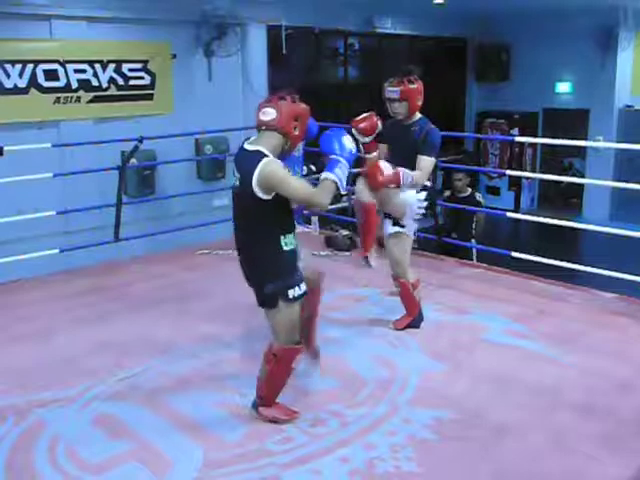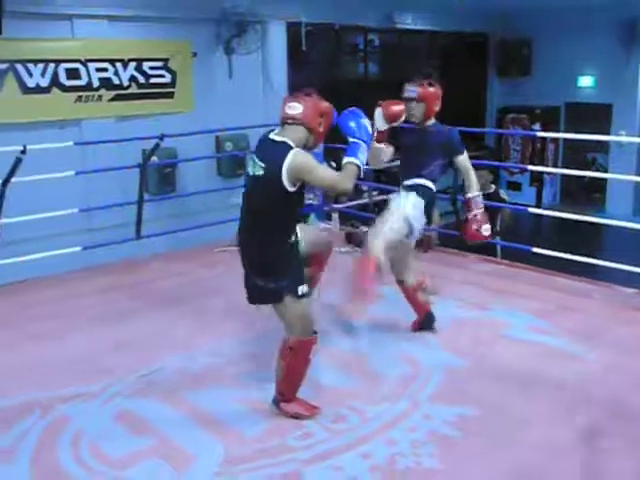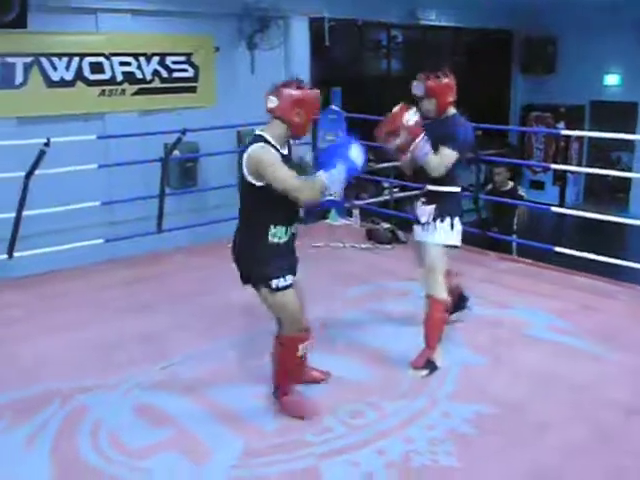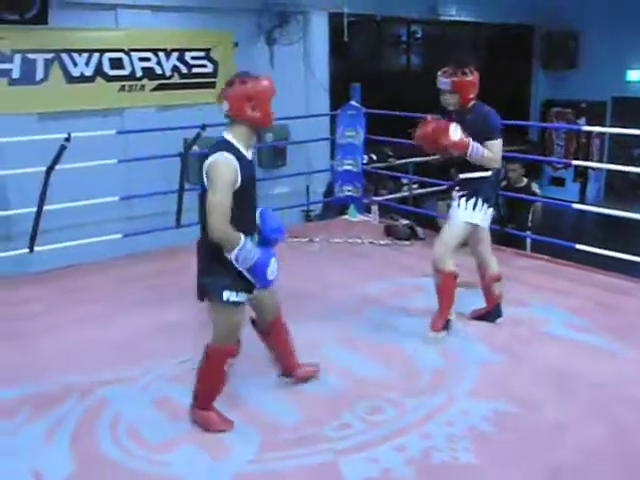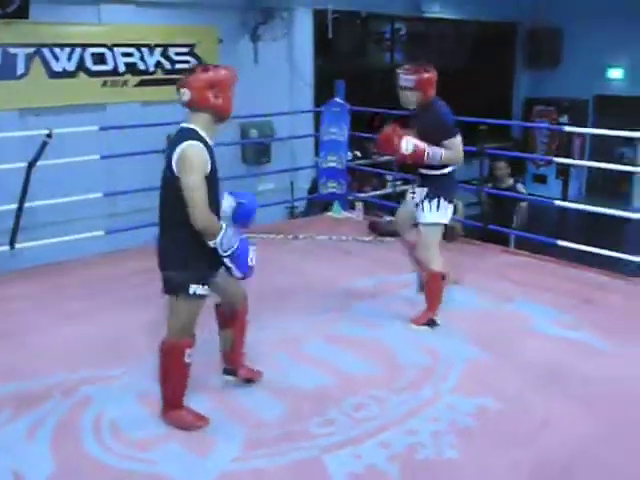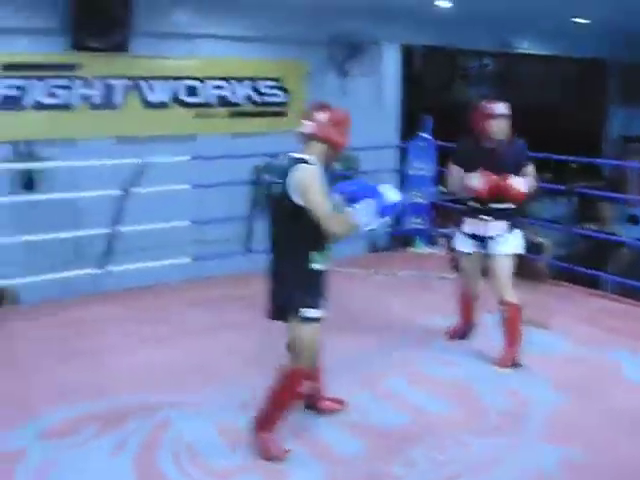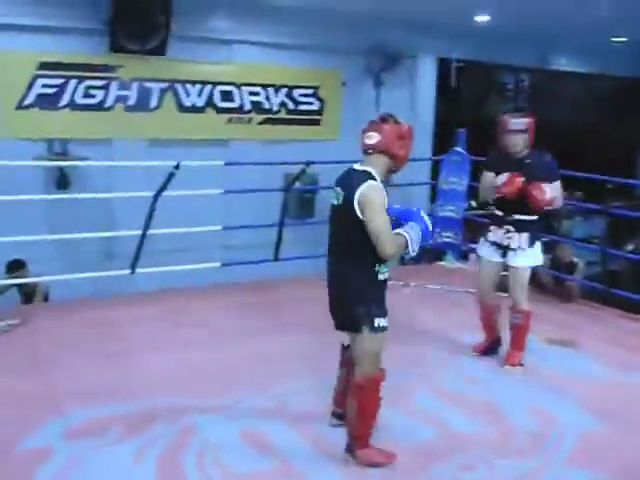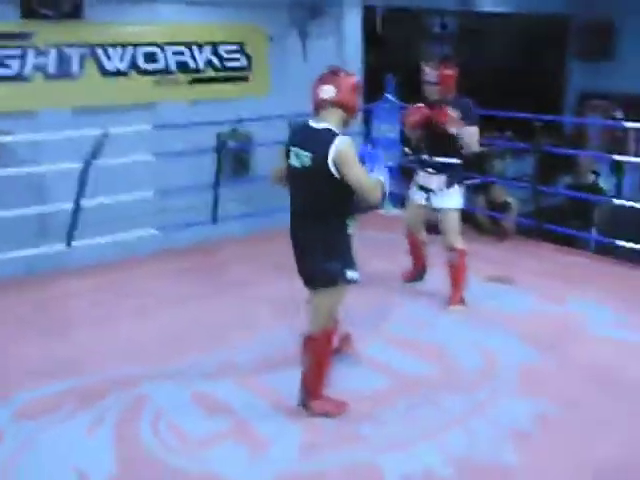
dt=0.4s
person 1, frame 1
left shoulder: (249, 149)
right shoulder: (267, 168)
right elbow: (319, 199)
right wrist: (339, 161)
left hip: (264, 250)
right hip: (270, 260)
left knee: (312, 283)
right knee: (287, 337)
left ankle: (305, 343)
right ankle: (264, 402)
person 1, frame 2
left shoulder: (269, 143)
right shoulder: (296, 159)
right elbow: (341, 183)
right wrist: (358, 144)
left hip: (269, 239)
right hip: (272, 255)
left knee: (322, 241)
right knee: (300, 332)
right ankle: (285, 398)
person 1, frame 3
left shoulder: (277, 146)
right shoulder: (260, 153)
left elbow: (298, 186)
right elbow: (304, 194)
left wrist: (333, 171)
right wrist: (343, 164)
left hip: (278, 245)
right hip: (261, 252)
left knee: (293, 315)
right knee: (294, 323)
left ankle: (297, 368)
right ankle: (284, 391)
person 1, frame 4
left shoulder: (242, 150)
right shoulder: (223, 160)
right elbow: (218, 229)
left wrist: (261, 221)
right wrist: (253, 258)
left hip: (243, 256)
right hip: (222, 264)
left knee: (269, 313)
right knee: (226, 339)
left ankle: (290, 366)
right ankle: (201, 405)
person 1, frame 5
left shoulder: (193, 140)
right shoulder: (192, 149)
right elbow: (201, 218)
left wrist: (229, 204)
right wrist: (233, 244)
left hip: (201, 247)
right hip: (186, 252)
left knee: (236, 297)
right knee: (182, 331)
left ankle: (234, 364)
right ankle: (172, 406)
person 1, frame 6
left shoulder: (297, 168)
right shoulder: (306, 173)
right elbow: (335, 228)
left wrist: (340, 198)
right wrist: (371, 207)
left hip: (295, 271)
right hip: (298, 276)
left knee: (304, 341)
right knee: (304, 357)
left ankle: (313, 397)
right ankle: (264, 427)
person 1, frame 7
left shoulder: (347, 178)
right shoulder: (371, 189)
right elbow: (387, 248)
left wrist: (388, 219)
right wrist: (414, 230)
left hip: (343, 280)
right hip: (361, 287)
left knee: (356, 349)
right knee: (369, 368)
left ankle: (343, 408)
right ankle: (359, 443)
person 1, frame 8
left shoulder: (297, 135)
right shoulder: (339, 145)
left elbow: (280, 177)
right elbow: (373, 195)
right wrist: (378, 170)
left hip: (302, 235)
right hip: (328, 241)
left knee: (324, 303)
right knee: (322, 320)
left ankle: (328, 345)
right ankle: (311, 395)
person 2, frame 1
left shoulder: (429, 132)
right shoulder: (389, 128)
left elbow: (421, 177)
right elbow: (375, 166)
left wrist: (394, 175)
right wrist: (367, 142)
left hip: (413, 198)
right hip: (394, 200)
left knee: (364, 187)
right knee: (398, 264)
left ankle: (366, 251)
right ankle: (413, 313)
person 2, frame 2
left shoulder: (446, 135)
right shoulder: (402, 133)
left elbow: (468, 172)
right elbow: (377, 162)
left wrist: (476, 210)
right wrist: (381, 130)
left hip: (418, 196)
right hip: (403, 198)
left knee: (378, 240)
right knee: (401, 266)
left ankle: (361, 294)
right ankle: (425, 314)
person 2, frame 3
left shoulder: (459, 127)
right shoulder: (430, 124)
left elbow: (436, 169)
right elbow: (411, 168)
left wrist: (415, 136)
right wrist: (396, 143)
left hip: (445, 206)
right hip: (427, 202)
left knee: (433, 277)
right knee: (431, 263)
left ankle: (431, 352)
right ankle: (457, 296)
person 2, frame 4
left shoulder: (486, 117)
right shoulder: (452, 115)
left elbow: (494, 161)
right elbow: (443, 153)
left wrist: (463, 144)
right wrist: (431, 140)
left hip: (477, 191)
right hip: (465, 189)
left knee: (441, 252)
right knee: (482, 252)
left ankle: (444, 314)
right ankle: (493, 306)
person 2, frame 5
left shoulder: (440, 114)
right shoulder: (420, 110)
left elbow: (456, 157)
left wrist: (421, 152)
right wrist: (397, 140)
left hip: (438, 186)
right hip: (424, 183)
left knee: (429, 250)
right knee: (403, 224)
left ankle: (431, 312)
right ankle: (427, 273)
person 2, frame 6
left shoulder: (516, 147)
right shoulder: (466, 147)
left elbow: (530, 179)
right elbow: (453, 185)
left wrist: (521, 187)
right wrist: (470, 185)
left hip: (503, 223)
right hip: (473, 219)
left knee: (502, 285)
right knee: (468, 279)
left ankle: (512, 350)
right ankle: (465, 323)
person 2, frame 7
left shoulder: (544, 161)
right shoulder: (496, 158)
left elbow: (558, 200)
right elbow: (483, 195)
left wrist: (547, 199)
right wrist: (497, 188)
left hip: (525, 234)
right hip: (497, 230)
left knee: (518, 297)
right knee: (484, 289)
left ankle: (516, 351)
right ankle: (492, 338)
person 2, frame 8
left shoulder: (463, 106)
right shoulder: (426, 105)
left elbow: (473, 147)
left wrist: (456, 128)
right wrist: (411, 126)
left hip: (448, 176)
right hip: (425, 173)
left knee: (451, 237)
right knee: (412, 225)
left ankle: (457, 291)
right ankle: (419, 267)
